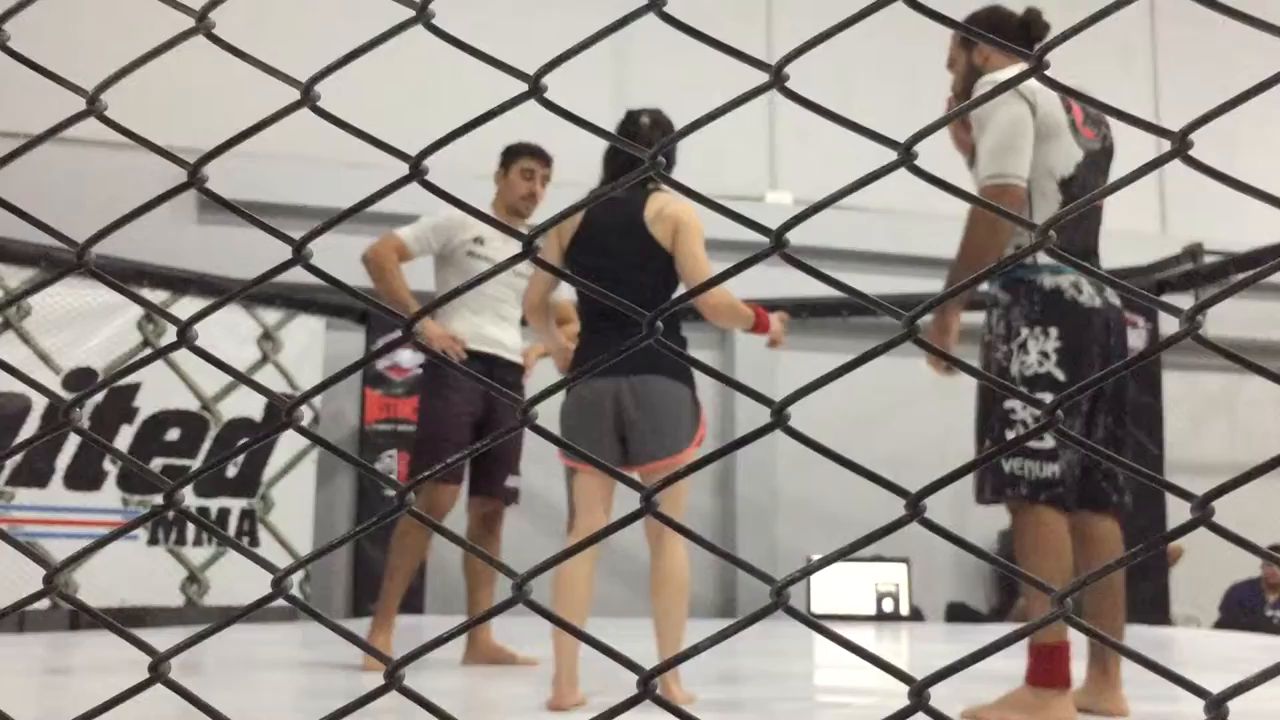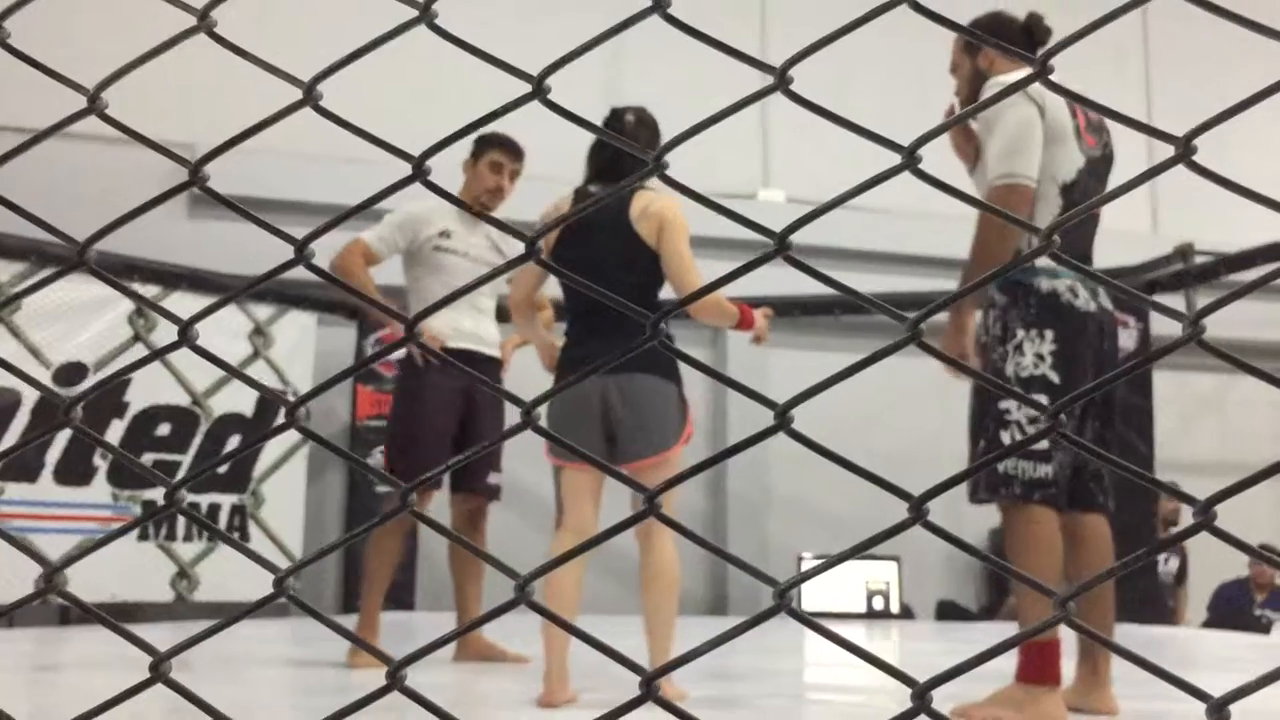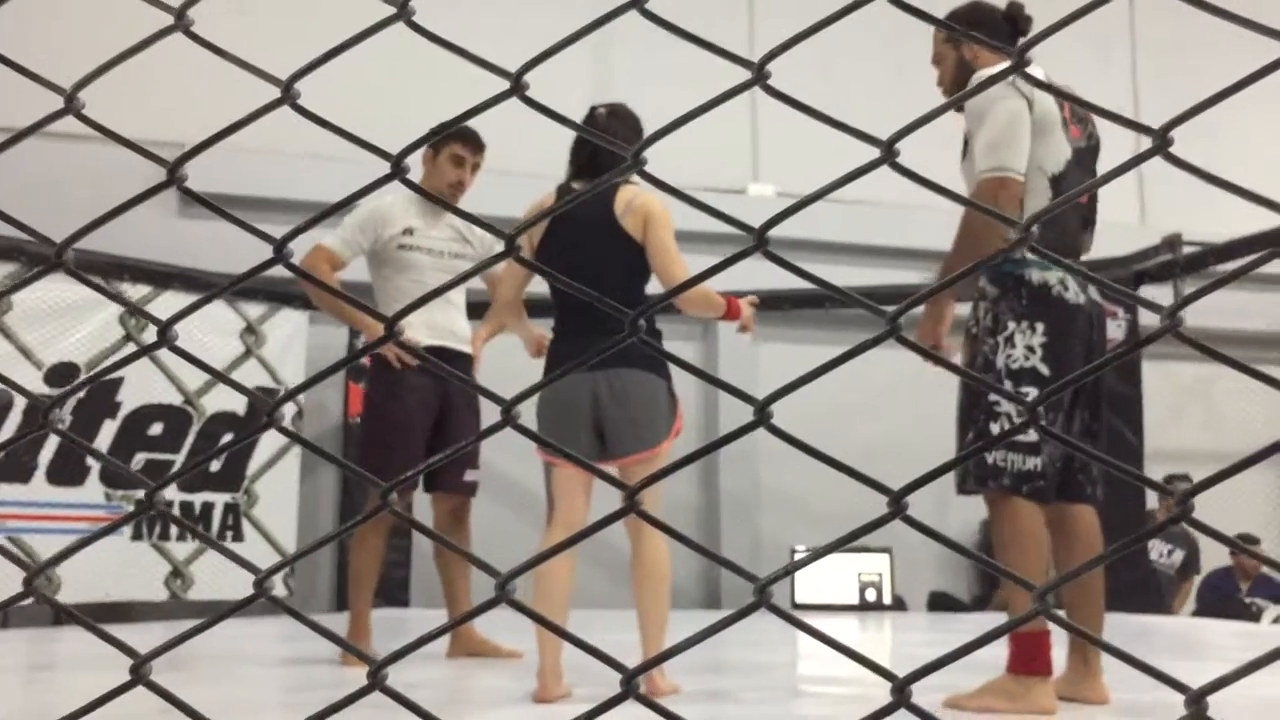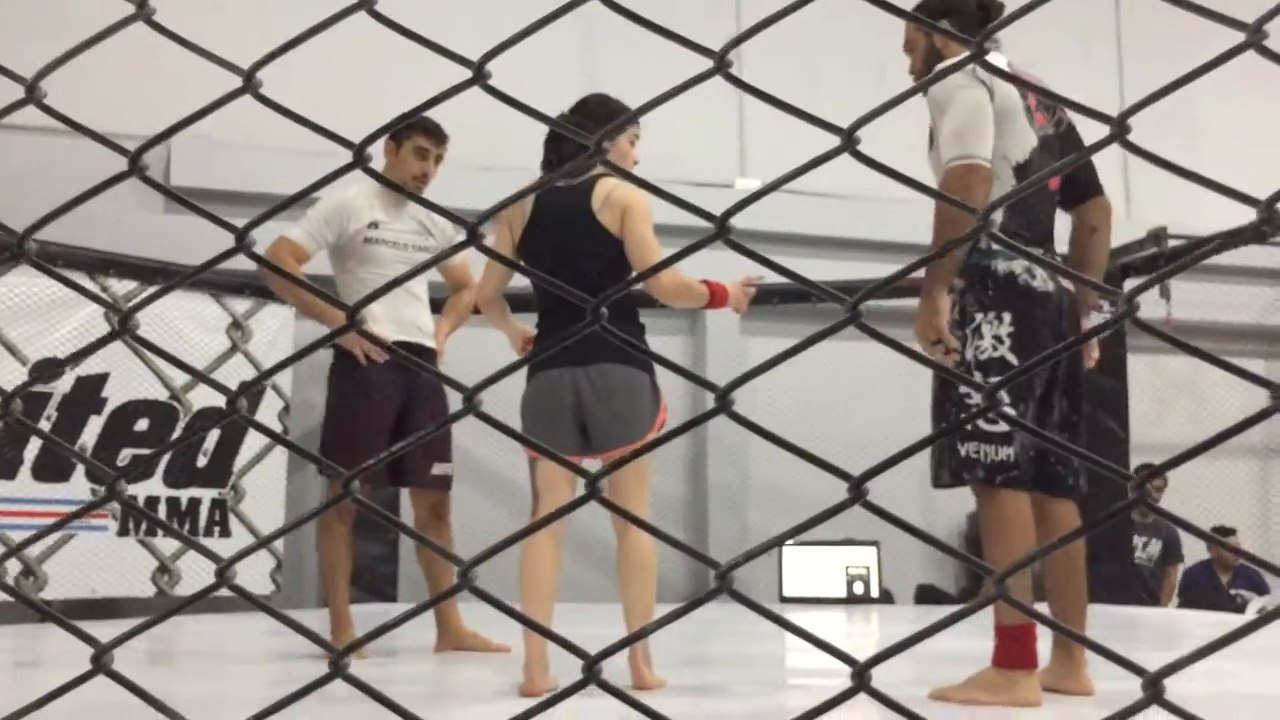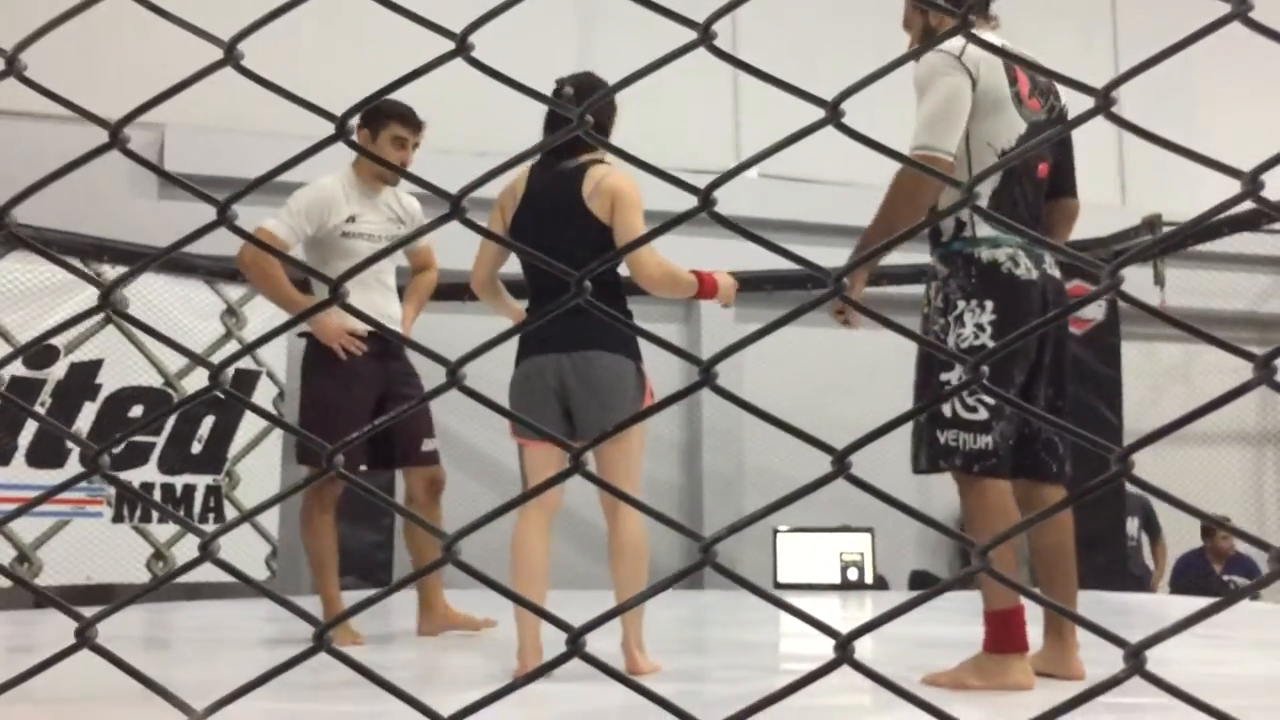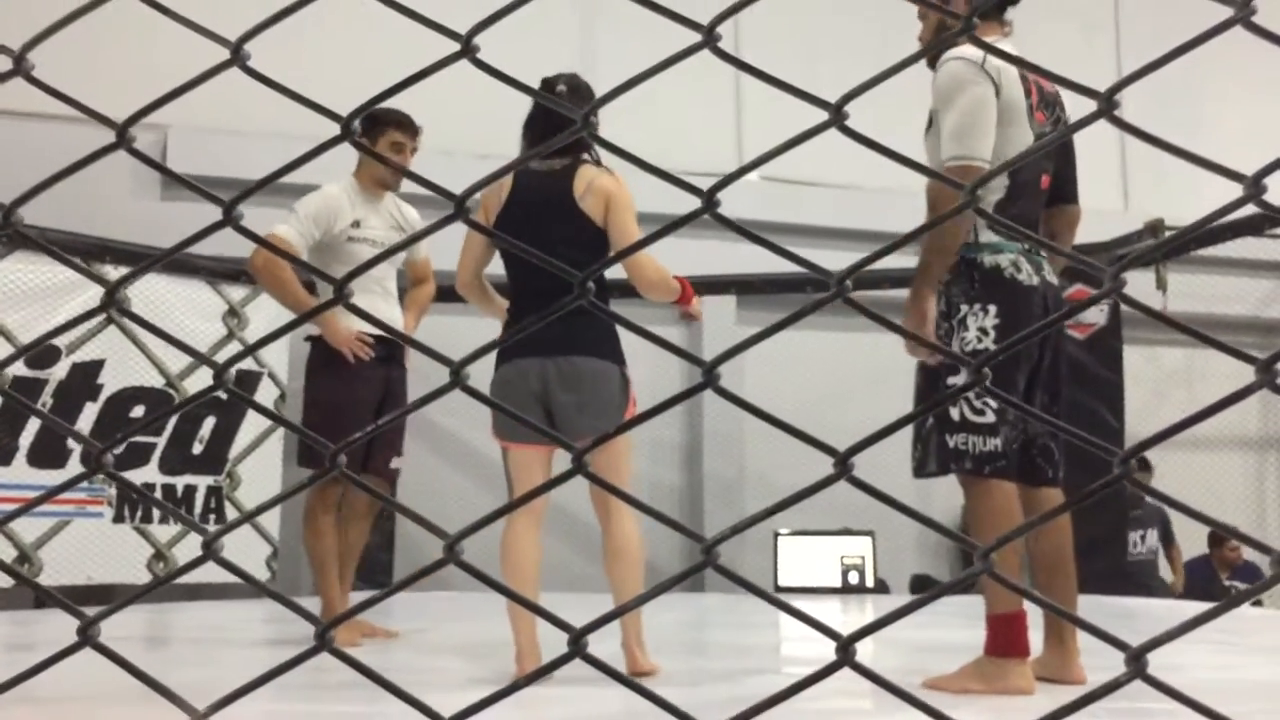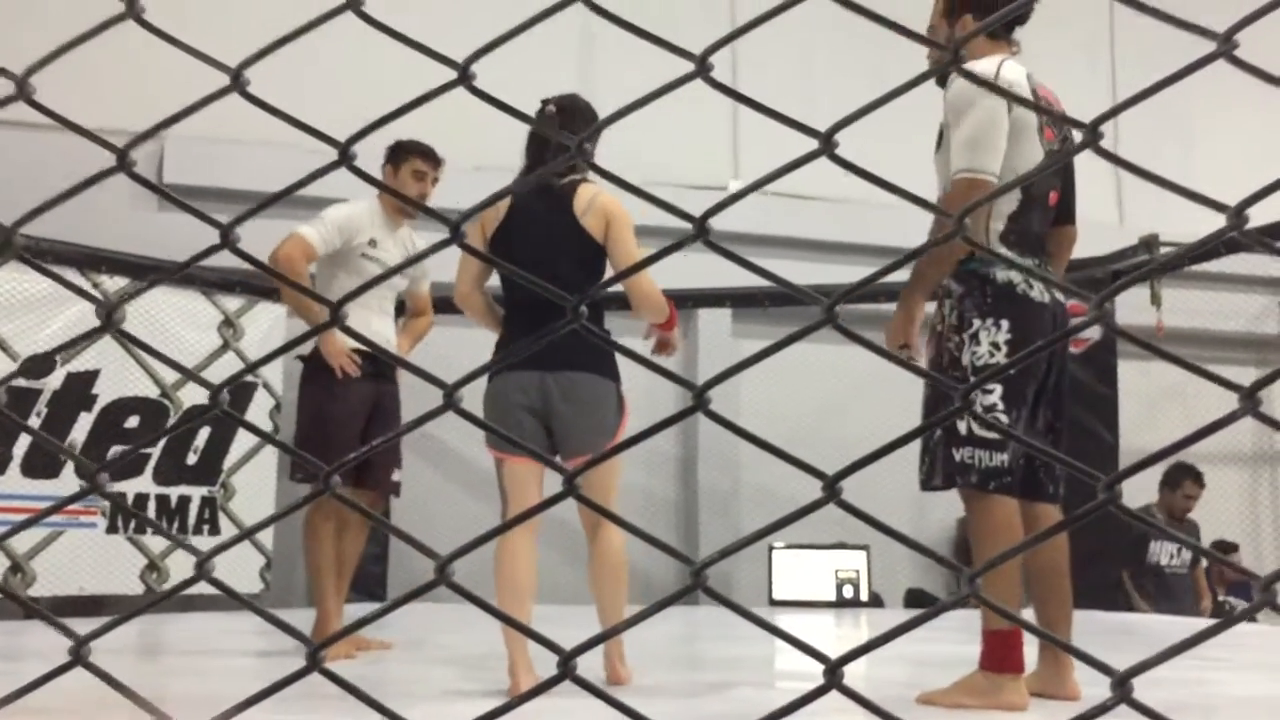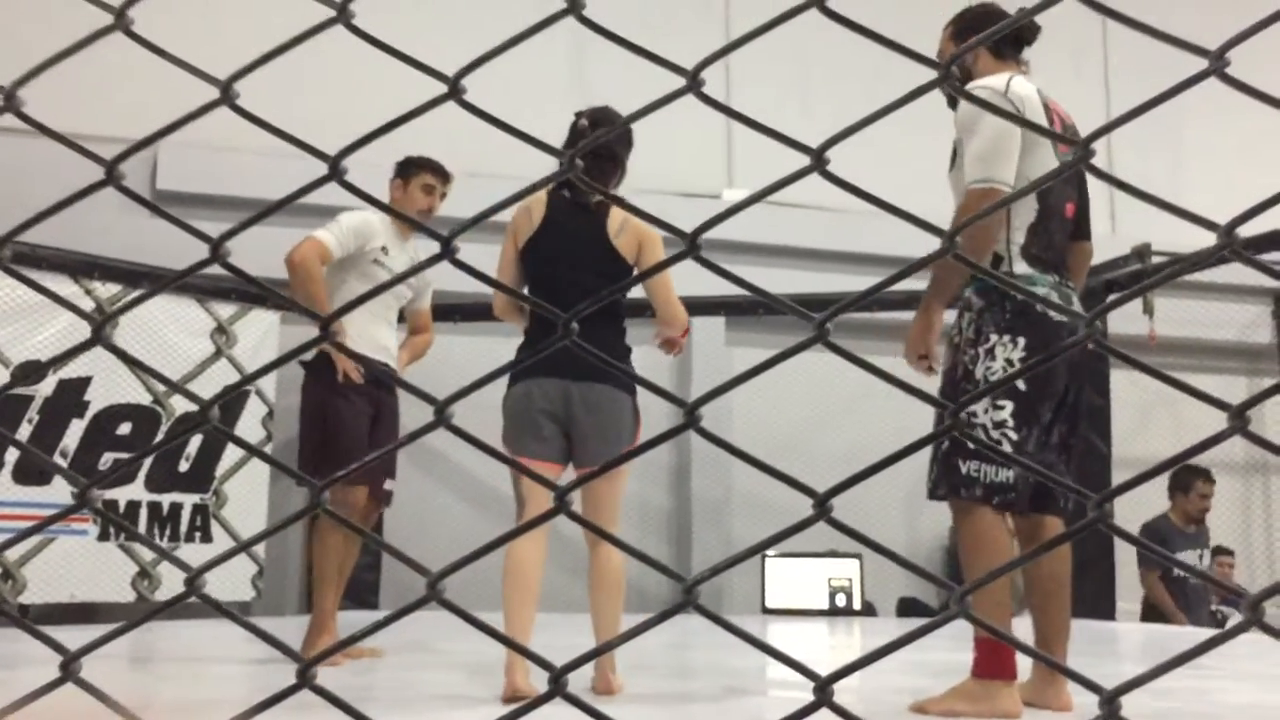
dt=0.4s
person 1, frame 1
left shoulder: (1003, 90)
right shoulder: (1081, 111)
left elbow: (1002, 206)
left wrist: (947, 304)
right wrist: (975, 152)
left hip: (1040, 305)
right hip: (1094, 306)
left knee: (1034, 492)
right knee: (1091, 496)
person 1, frame 2
left shoulder: (1009, 94)
right shoulder: (1082, 117)
left elbow: (1011, 207)
left wrist: (962, 307)
right wrist: (974, 158)
left hip: (1035, 308)
right hip: (1087, 309)
left knee: (1026, 490)
right knee: (1081, 498)
person 1, frame 3
left shoulder: (997, 87)
right shoulder: (1063, 104)
left elbow: (1000, 197)
left wrist: (941, 296)
right wrist: (970, 282)
left hip: (1025, 301)
right hip: (1074, 301)
left knee: (1010, 483)
right knee: (1069, 489)
person 1, frame 4
left shoulder: (960, 77)
right shoulder: (1039, 97)
left elbow: (966, 183)
right elbow: (1095, 212)
left wrist: (932, 292)
right wrist: (1080, 310)
left hip: (996, 291)
right hip: (1050, 295)
left knee: (995, 475)
right knee: (1049, 481)
left ankle: (1014, 667)
right ankle: (1069, 661)
person 1, frame 5
left shoulder: (950, 57)
right shoulder: (1036, 79)
left elbow: (926, 173)
right elbow: (1063, 204)
left wrist: (859, 265)
left hip: (978, 278)
right hip: (1037, 282)
left knee: (977, 461)
right knee: (1036, 465)
left ankle: (1004, 652)
right ankle: (1061, 645)
person 1, frame 6
left shoulder: (965, 63)
right shoulder: (1040, 84)
left elbow: (962, 184)
right elbow: (1065, 209)
left wrist: (922, 290)
left hip: (982, 283)
right hip: (1035, 284)
left knee: (983, 465)
right knee: (1035, 471)
left ankle: (1007, 656)
right ankle: (1062, 649)
person 1, frame 7
left shoulder: (978, 79)
right shoulder: (1045, 101)
left elbow: (969, 197)
left wrist: (913, 295)
left hip: (990, 298)
right hip: (1040, 303)
left knee: (986, 481)
right knee: (1034, 485)
left ankle: (1001, 672)
right ankle: (1056, 665)
person 1, frame 8
left shoulder: (989, 94)
right shoulder: (1056, 116)
left elbow: (983, 207)
right elbow: (1080, 246)
left wrist: (930, 310)
left hip: (1006, 312)
right hip: (1057, 318)
left knee: (973, 489)
right knee: (1039, 500)
person 2, frame 1
left shoulder: (574, 214)
right shoulder: (673, 210)
left elbow: (534, 305)
right elbow: (710, 302)
left wrist: (559, 347)
right wrist: (765, 322)
left hip: (591, 382)
right hip: (658, 380)
left knee: (584, 530)
right knee: (667, 533)
left ankle: (565, 681)
right ankle: (670, 679)
person 2, frame 2
left shoulder: (560, 212)
right shoulder: (657, 208)
left elbow: (519, 303)
right elbow: (695, 300)
left wrist: (544, 345)
right wrist: (749, 319)
left hip: (579, 379)
right hip: (646, 378)
left knee: (573, 529)
right knee: (656, 530)
left ankle: (555, 677)
right ankle: (662, 675)
person 2, frame 3
left shoulder: (544, 209)
right shoulder: (642, 201)
left elbow: (505, 301)
right elbow: (683, 293)
left wrist: (530, 335)
right wrist: (735, 308)
left hip: (567, 375)
right hip: (635, 373)
left knee: (563, 523)
right knee: (647, 523)
left ankle: (549, 673)
right ankle: (654, 670)
person 2, frame 4
left shoulder: (525, 204)
right shoulder: (622, 195)
left elbow: (487, 296)
right elbow: (661, 284)
left wrist: (515, 333)
right wrist: (725, 295)
left hip: (551, 371)
right hip: (618, 368)
left knee: (548, 518)
right knee: (632, 518)
left ankle: (536, 667)
right ankle: (641, 663)
person 2, frame 5
left shoulder: (518, 186)
right shoulder: (612, 181)
left elbow: (481, 281)
right elbow: (649, 274)
right wrist: (712, 285)
left hip: (537, 356)
right hip: (605, 354)
left knee: (537, 505)
right knee: (622, 503)
left ankle: (529, 651)
right ankle: (634, 648)
person 2, frame 6
left shoulder: (501, 186)
right shoulder: (603, 183)
left elbow: (467, 279)
right elbow: (645, 277)
right wrist: (685, 294)
left hip: (520, 359)
right hip: (589, 355)
left knee: (525, 506)
right knee: (614, 503)
left ankle: (527, 653)
right ankle: (634, 644)
person 2, frame 7
left shoulder: (498, 204)
right shoulder: (602, 203)
left elbow: (466, 295)
right elbow: (644, 297)
right wrist: (668, 322)
left hip: (515, 375)
right hip: (585, 373)
left knee: (519, 520)
right knee: (602, 521)
left ankle: (520, 667)
right ankle: (614, 657)
person 2, frame 8
left shoulder: (530, 211)
right shoulder: (634, 223)
left elbow: (504, 305)
right elbow: (672, 317)
right wrist: (676, 332)
left hip: (535, 381)
right hip: (603, 384)
left knee: (531, 523)
right knee: (603, 531)
left ankle: (517, 667)
right ankle: (606, 669)
person 3, frame 1
right shoulder: (458, 224)
left elbow: (569, 321)
right elbow: (378, 255)
left wrist: (538, 351)
right wrist: (422, 322)
left hip: (507, 378)
right hip: (456, 366)
left knee: (489, 510)
right knee: (436, 496)
left ankle: (480, 639)
right ankle: (381, 625)
person 3, frame 2
left shoulder: (510, 244)
right shoulder: (423, 217)
left elbow: (542, 309)
right elbow: (346, 263)
left wrist: (514, 343)
right wrist: (397, 324)
left hip: (486, 374)
right hip: (432, 365)
left knee: (473, 507)
right knee: (408, 502)
left ankle: (470, 635)
right ankle: (366, 634)
person 3, frame 3
left shoulder: (475, 232)
right shoulder: (384, 212)
right elbow: (312, 269)
right wrist: (371, 327)
left hip: (459, 369)
right hip: (404, 365)
left knee: (454, 505)
right knee: (384, 503)
left ankle: (463, 632)
right ankle: (358, 634)
person 3, frame 4
left shoulder: (437, 223)
right shoulder: (347, 205)
left elbow: (465, 288)
right elbow: (275, 263)
left wrist: (443, 330)
right wrist: (338, 323)
left hip: (423, 365)
right hip: (367, 361)
left knee: (433, 499)
right knee: (345, 497)
left ankle: (450, 627)
right ankle: (341, 630)
person 3, frame 5
left shoulder: (407, 206)
right shoulder: (321, 197)
left elbow: (426, 269)
right elbow: (253, 257)
left wrist: (405, 316)
right wrist: (313, 316)
left hip: (392, 353)
right hip: (339, 353)
left knee: (425, 477)
right knee: (326, 483)
left ankle: (433, 605)
right ankle: (333, 614)
person 3, frame 6
left shoulder: (407, 217)
right shoulder: (329, 203)
left elbow: (424, 281)
right elbow: (264, 261)
left wrist: (408, 324)
right wrist: (324, 319)
left hip: (391, 358)
right hip: (344, 354)
left knee: (370, 490)
right knee: (331, 485)
left ankle: (343, 608)
right ankle: (332, 612)
person 3, frame 7
left shoulder: (415, 250)
right shoulder: (349, 218)
left elbow: (422, 313)
right elbow: (284, 258)
left wrist: (401, 345)
right wrist: (323, 330)
left hip: (383, 376)
right hip: (337, 367)
left knee: (369, 498)
right knee: (333, 493)
left ankle: (336, 623)
right ankle: (326, 623)
person 3, frame 8
left shoulder: (420, 264)
right shoulder: (361, 225)
left elbow: (422, 330)
right elbow: (301, 259)
left wrist: (401, 358)
right wrist: (334, 333)
left hip: (382, 383)
right hip: (340, 373)
left knee: (368, 506)
right knee: (348, 498)
left ankle: (322, 633)
right ankle: (323, 629)
